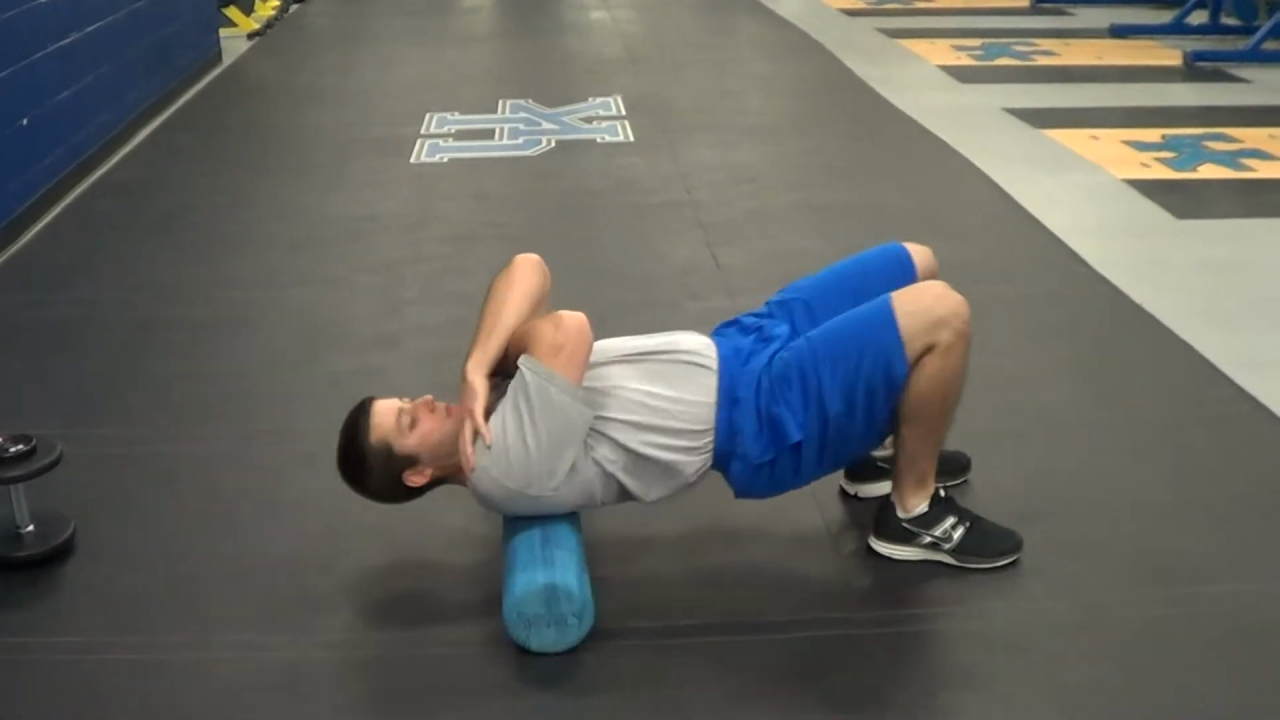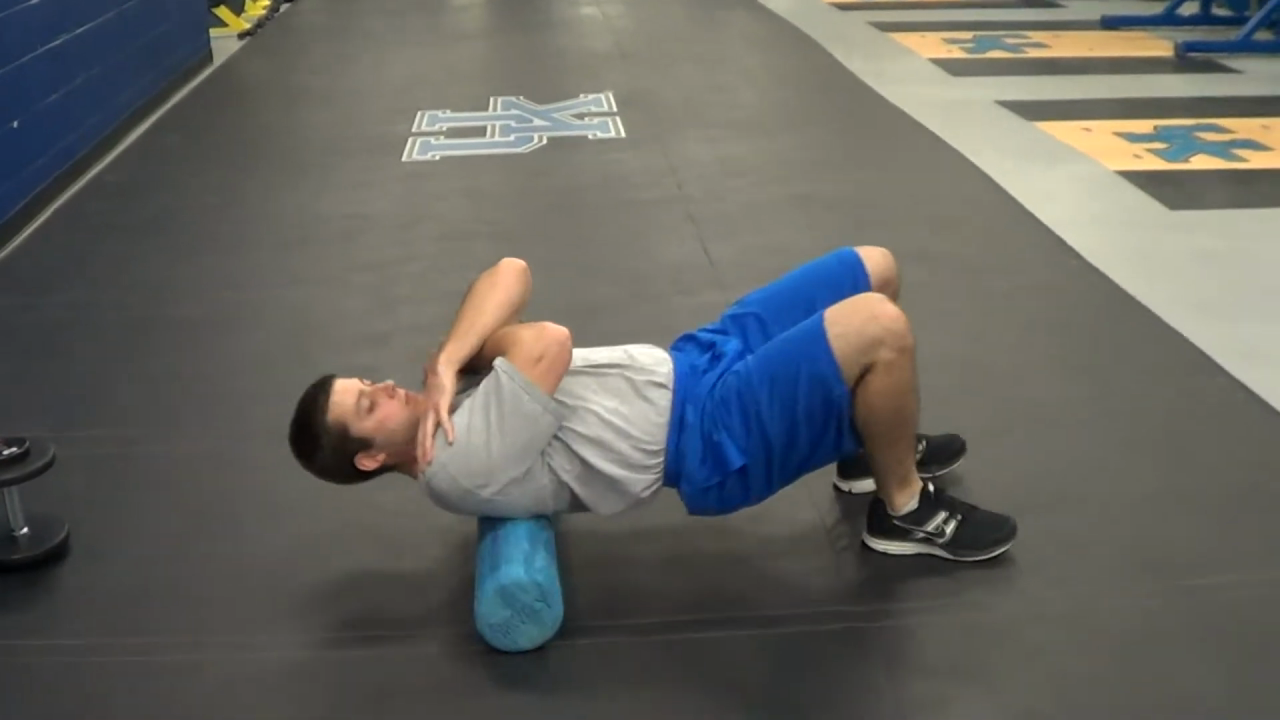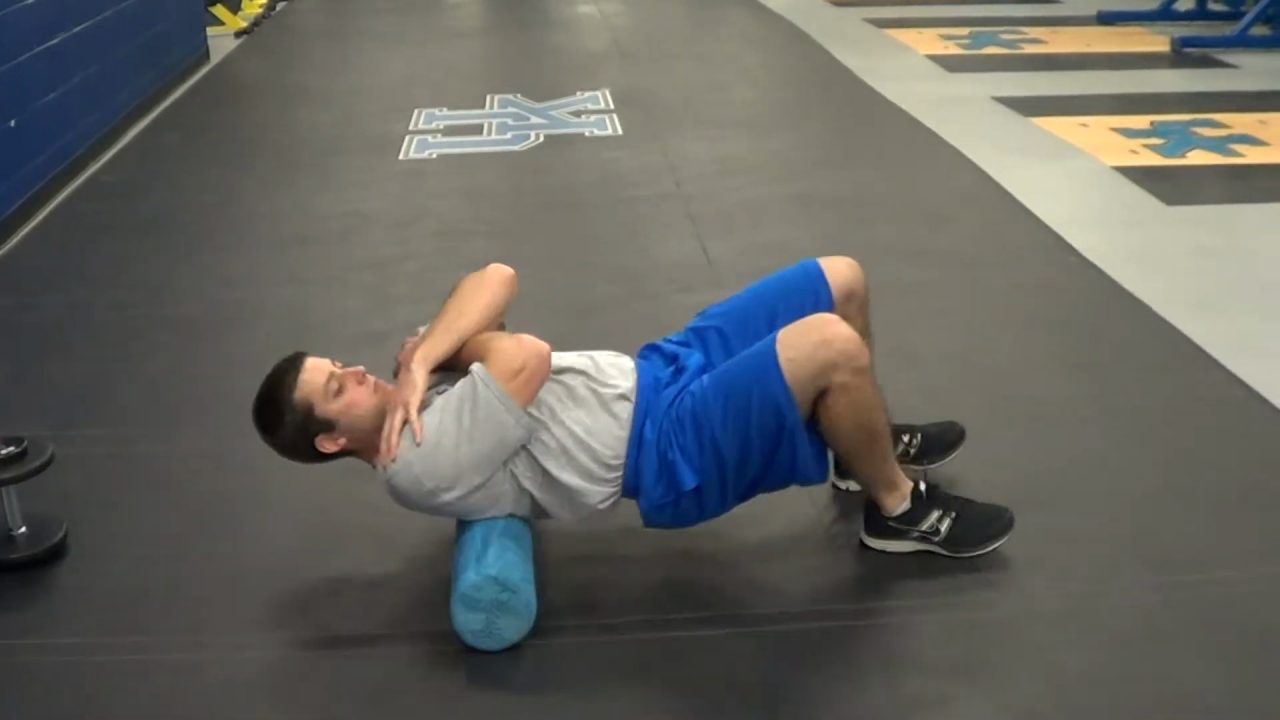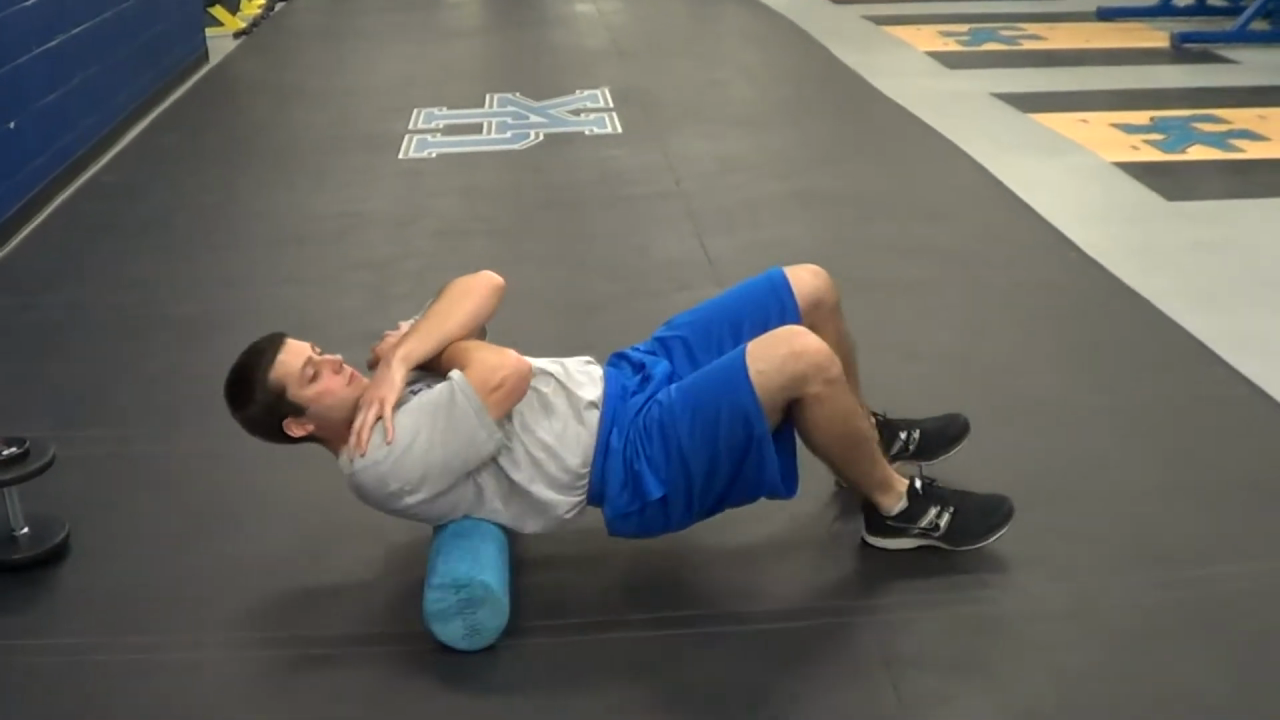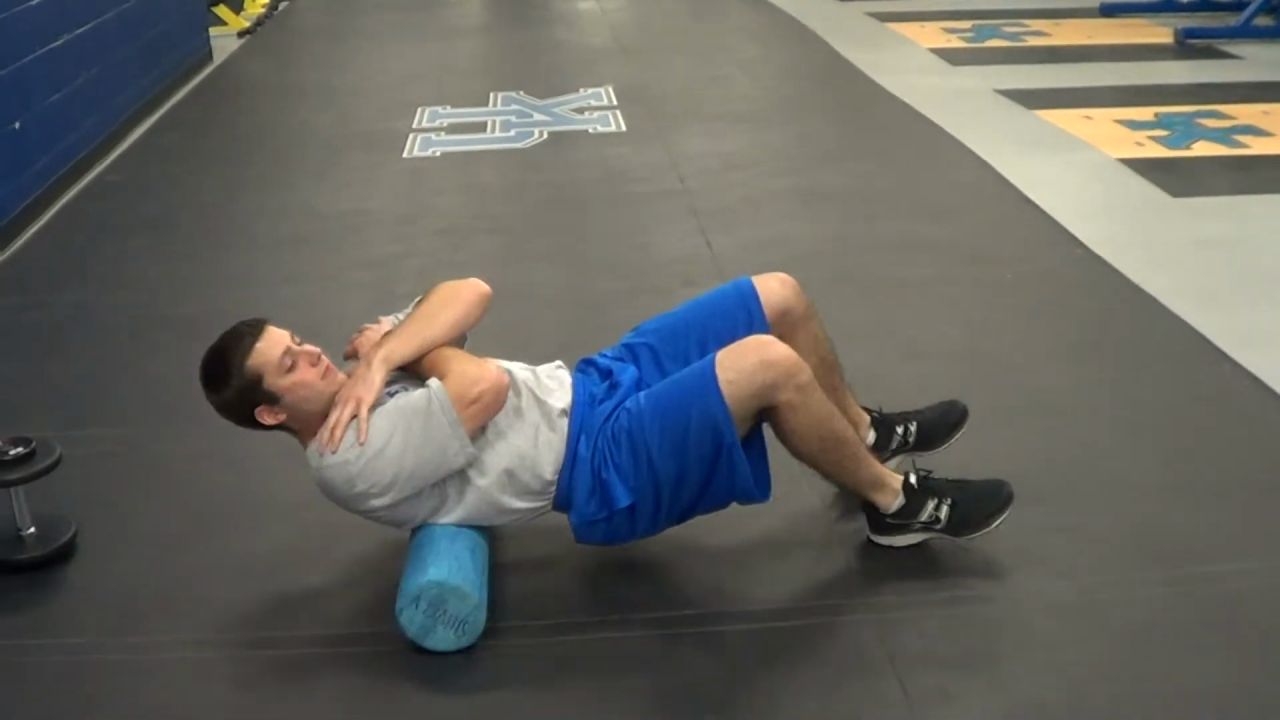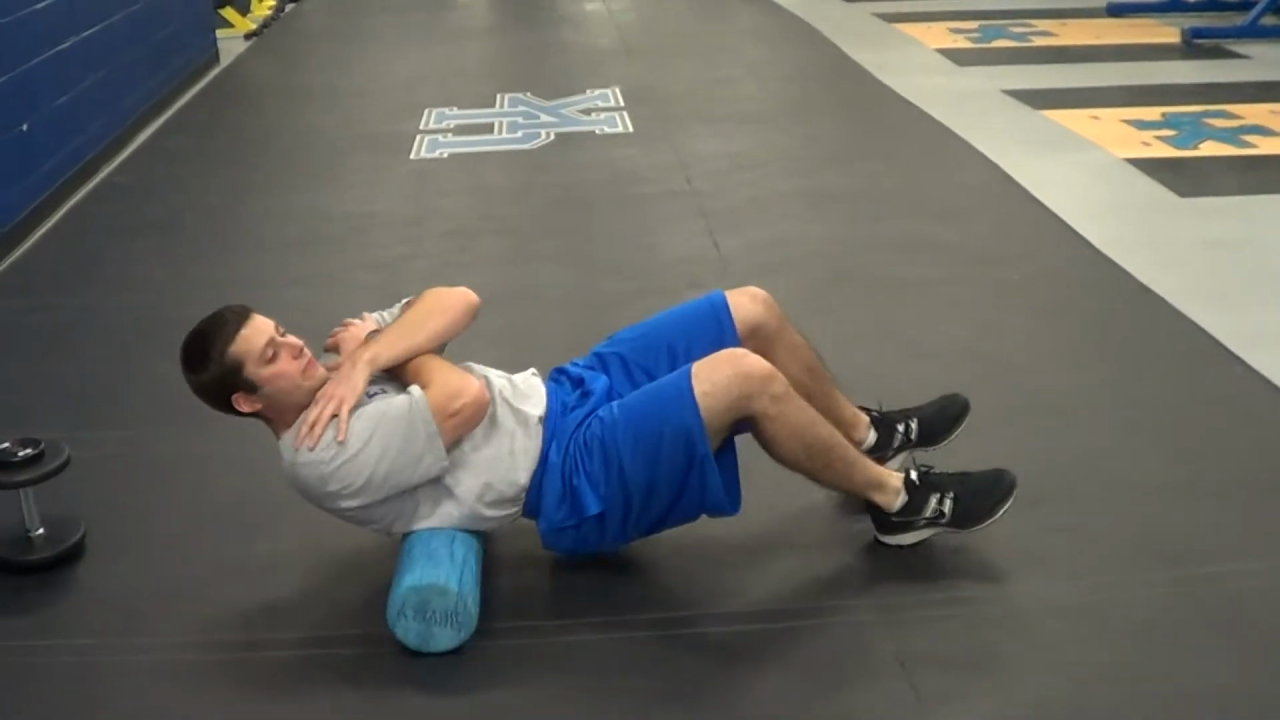
dt=0.2s
person 1, frame 1
left shoulder: (492, 407)
right shoulder: (510, 474)
left elbow: (526, 267)
right elbow: (570, 332)
left wrist: (479, 365)
right wrist: (501, 350)
left hip: (734, 352)
right hip: (754, 417)
left knee: (917, 265)
right knee: (941, 313)
left ankle: (876, 455)
right ankle: (914, 515)
person 1, frame 2
left shoulder: (450, 406)
right shoulder: (463, 470)
left elbow: (512, 270)
right elbow: (548, 345)
left wrist: (450, 359)
right wrist: (478, 347)
left hip: (688, 365)
right hip: (708, 436)
left knee: (875, 270)
right knee: (878, 325)
left ankle: (869, 450)
right ankle: (904, 511)
person 1, frame 3
left shoulder: (416, 399)
right shoulder: (421, 468)
left elbow: (498, 278)
right elbow: (529, 360)
left wrist: (425, 357)
right wrist: (456, 345)
left hip: (655, 375)
right hip: (669, 452)
left knee: (841, 279)
right knee: (831, 346)
left ankle: (867, 444)
right ankle: (899, 511)
person 1, frame 4
left shoulder: (382, 393)
right shoulder: (384, 467)
left elbow: (487, 283)
right elbow: (508, 376)
left wrist: (405, 356)
right wrist: (435, 344)
left hip: (622, 382)
right hip: (635, 462)
left knee: (811, 289)
right knee: (802, 355)
left ankle: (867, 435)
right ankle: (897, 507)
person 1, frame 5
left shoulder: (357, 387)
right shoulder: (351, 466)
left elbow: (472, 291)
right elbow: (486, 390)
left wrist: (383, 357)
right wrist: (408, 351)
left hip: (589, 388)
right hip: (601, 469)
left knee: (780, 297)
right knee: (772, 364)
left ankle: (863, 432)
right ankle: (895, 504)
person 1, frame 6
left shoulder: (339, 368)
right shoulder: (323, 461)
left elbow: (459, 301)
right elbow: (466, 403)
left wrist: (370, 355)
right wrist: (388, 356)
left hip: (566, 396)
right hip: (574, 478)
left knee: (753, 312)
right knee: (746, 375)
left ankle: (864, 435)
right ankle: (896, 501)
